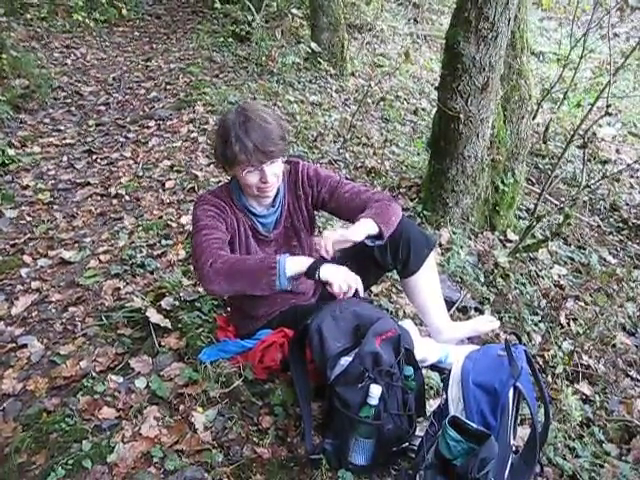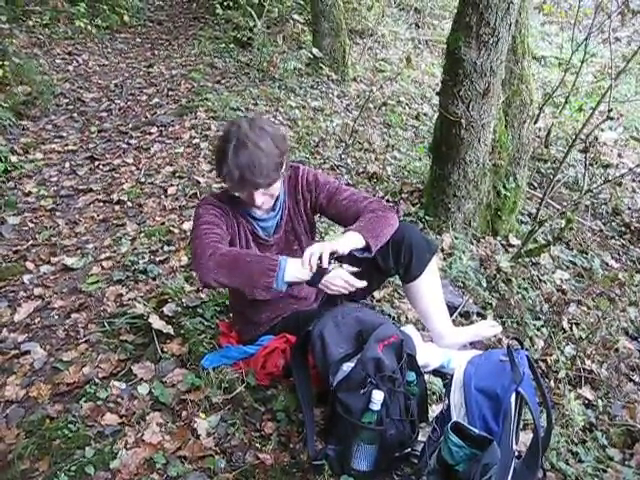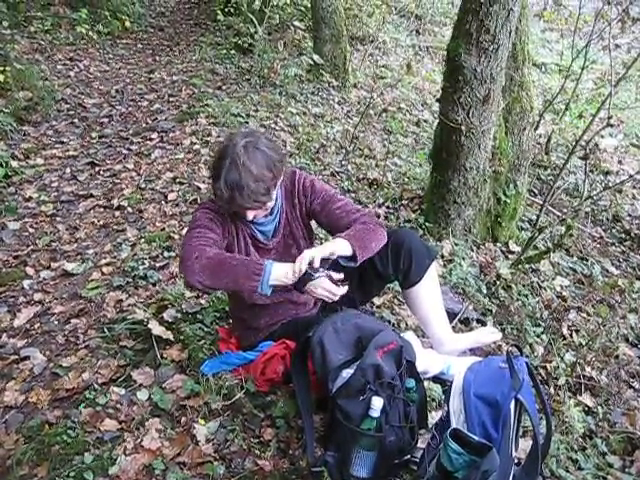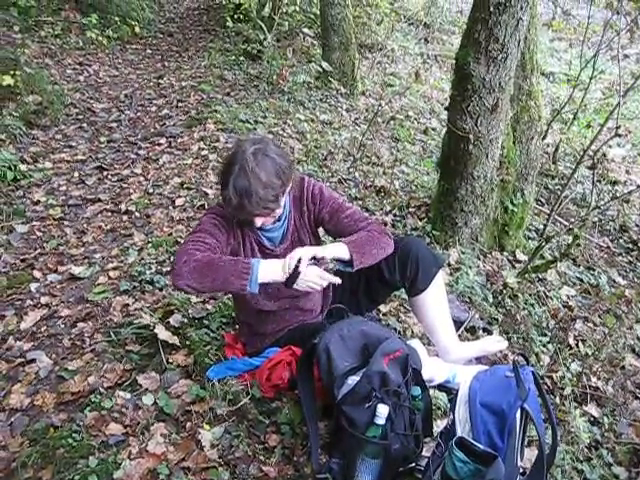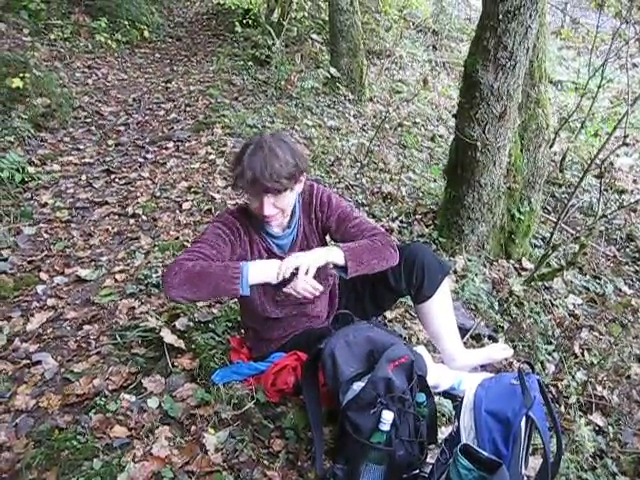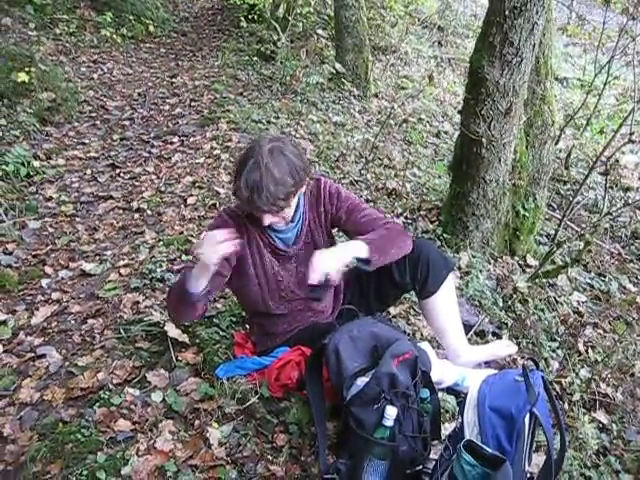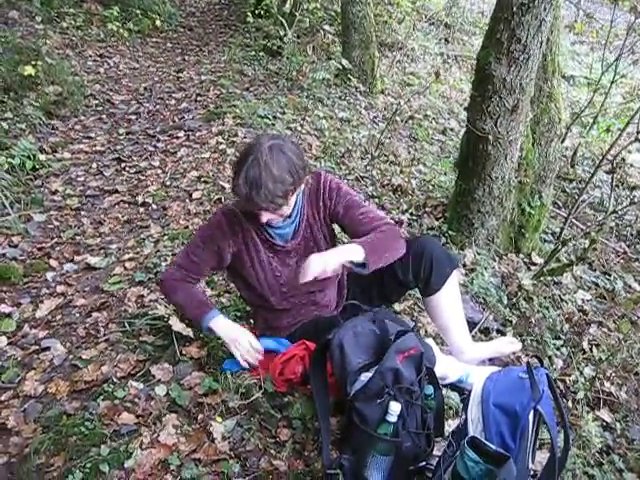
dt=0.4s
person 1, frame 1
left shoulder: (300, 177)
right shoulder: (214, 208)
left elbow: (386, 206)
right elbow: (212, 273)
left wrist: (355, 232)
right wrist: (307, 265)
left hip: (317, 285)
right hip: (271, 319)
left knee: (402, 232)
left ankle: (441, 330)
person 1, frame 2
left shoulder: (301, 181)
right shoulder: (216, 209)
left elbow: (382, 214)
right elbow: (209, 264)
left wrist: (340, 243)
right wrist: (307, 270)
left hip: (319, 291)
right hip: (273, 324)
left knee: (405, 237)
left ankle: (443, 335)
person 1, frame 3
left shoulder: (299, 186)
right shoulder: (214, 214)
left elbow: (372, 228)
right elbow: (195, 266)
left wrist: (330, 247)
right wrist: (293, 274)
left hip: (320, 293)
right hip: (274, 328)
left knee: (404, 243)
left ankle: (443, 342)
person 1, frame 4
left shoulder: (307, 192)
right shoulder: (223, 220)
left elbow: (380, 237)
right elbow: (184, 269)
left wrist: (327, 250)
right wrist: (280, 270)
left hip: (325, 298)
right hip: (281, 334)
left knee: (411, 251)
left ankle: (449, 350)
person 1, frame 5
left shoulder: (317, 200)
right shoulder: (232, 228)
left elbow: (385, 249)
right elbow: (176, 280)
left wrist: (323, 255)
right wrist: (266, 271)
left hip: (332, 303)
right hip: (288, 340)
left knee: (417, 258)
left ankle: (455, 357)
person 1, frame 6
left shoulder: (322, 193)
right shoulder: (232, 225)
left elbow: (399, 237)
right elbow: (179, 310)
left wrist: (347, 251)
right wrist: (204, 267)
left hip: (337, 299)
right hip: (293, 335)
left knee: (422, 254)
left ankle: (459, 353)
person 1, frame 7
left shoulder: (322, 189)
right shoulder: (230, 222)
left elbow: (392, 237)
right elbow: (174, 279)
left wrist: (343, 253)
right wrist: (222, 326)
left hip: (341, 294)
right hip: (297, 328)
left knee: (426, 251)
left ankle: (463, 350)
